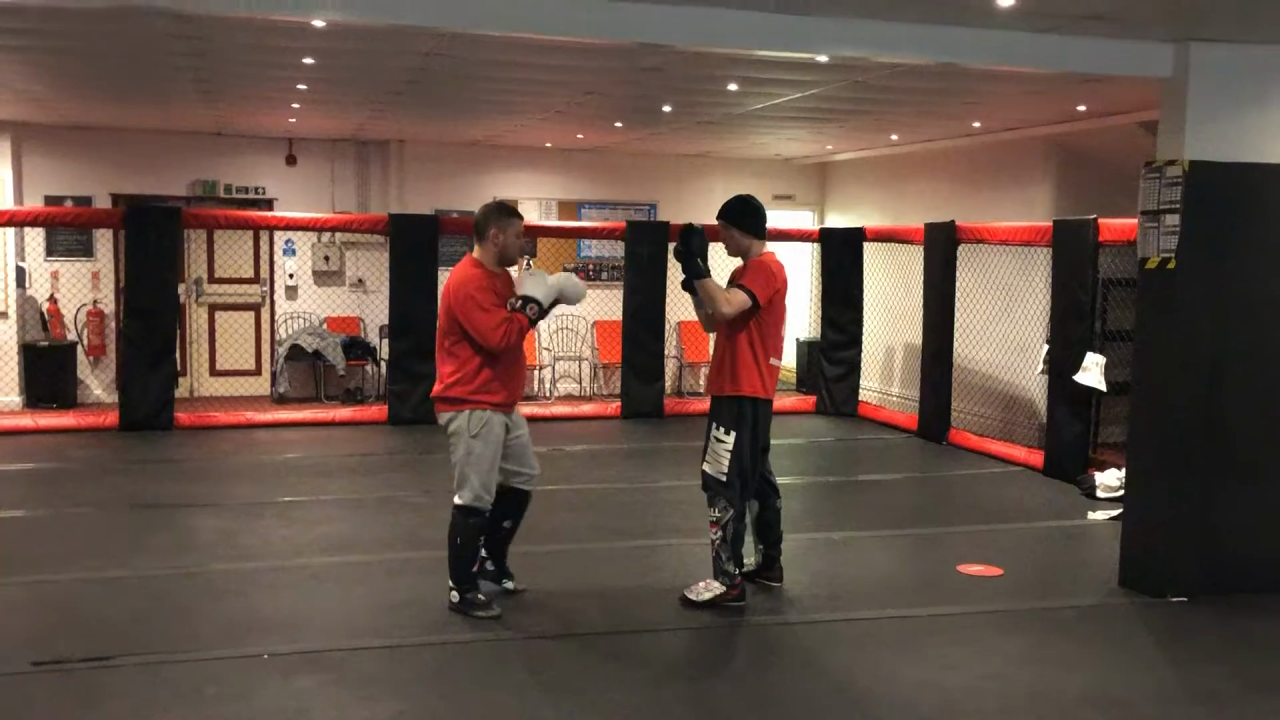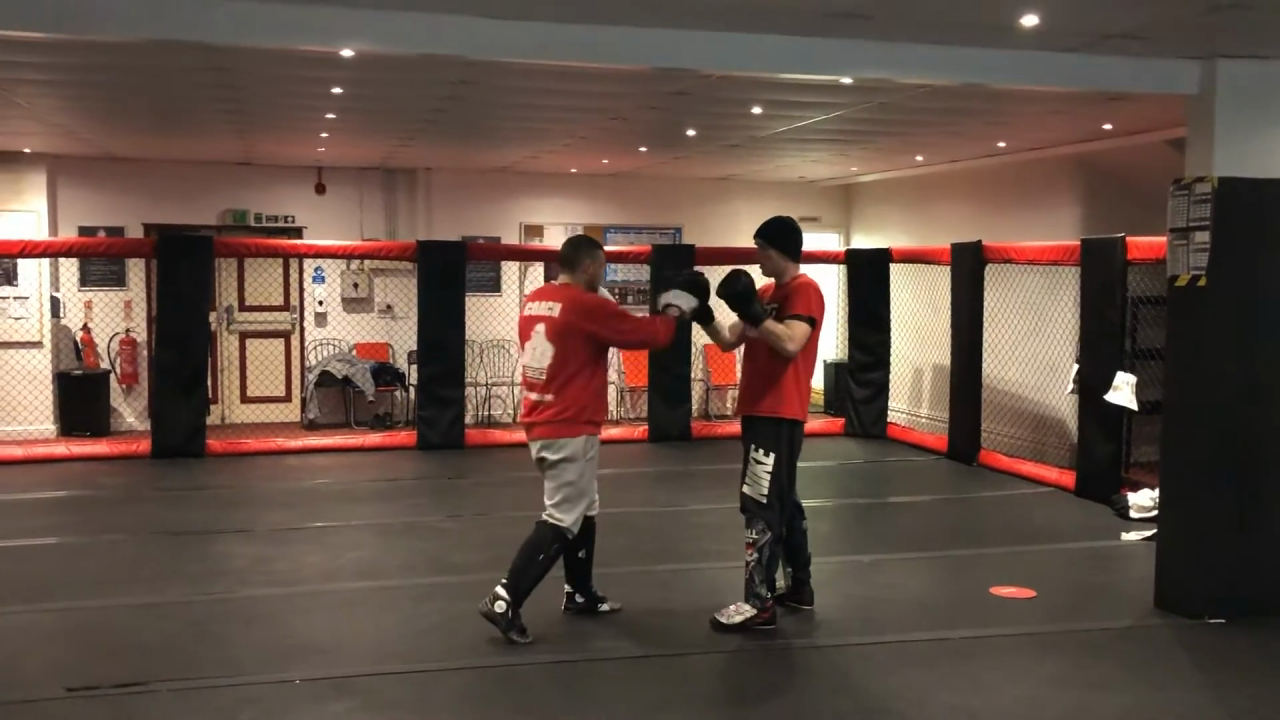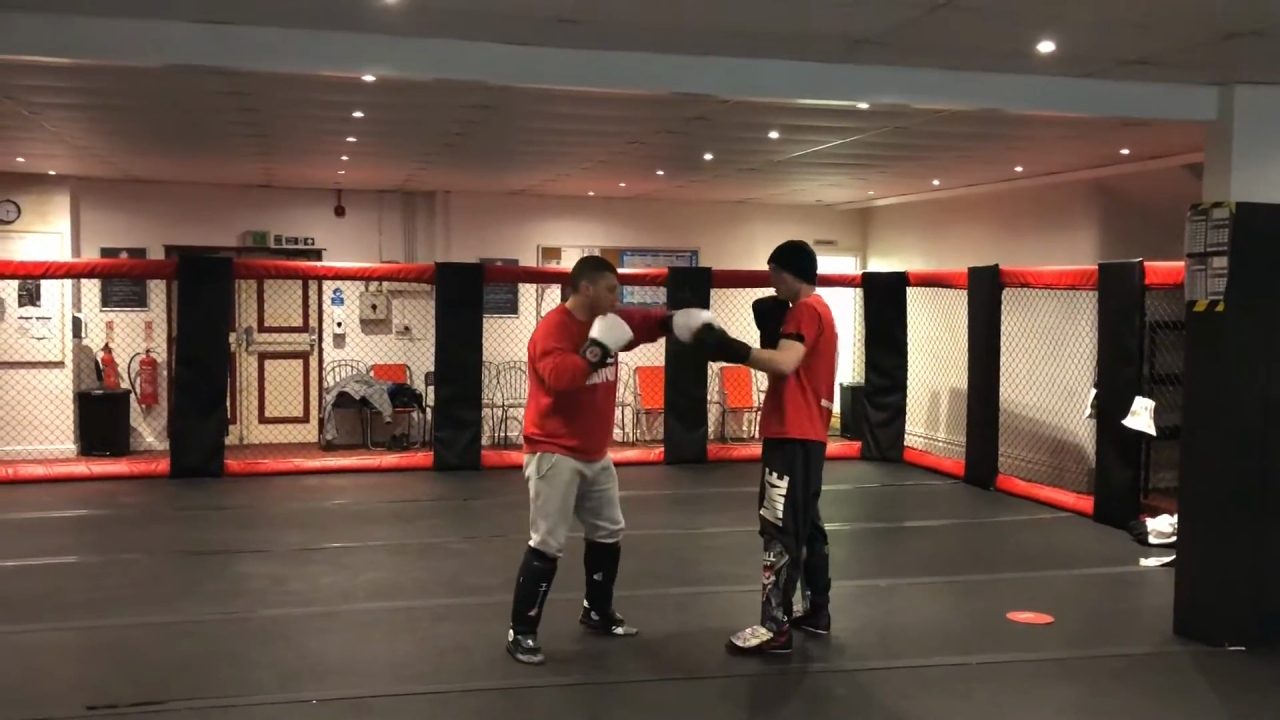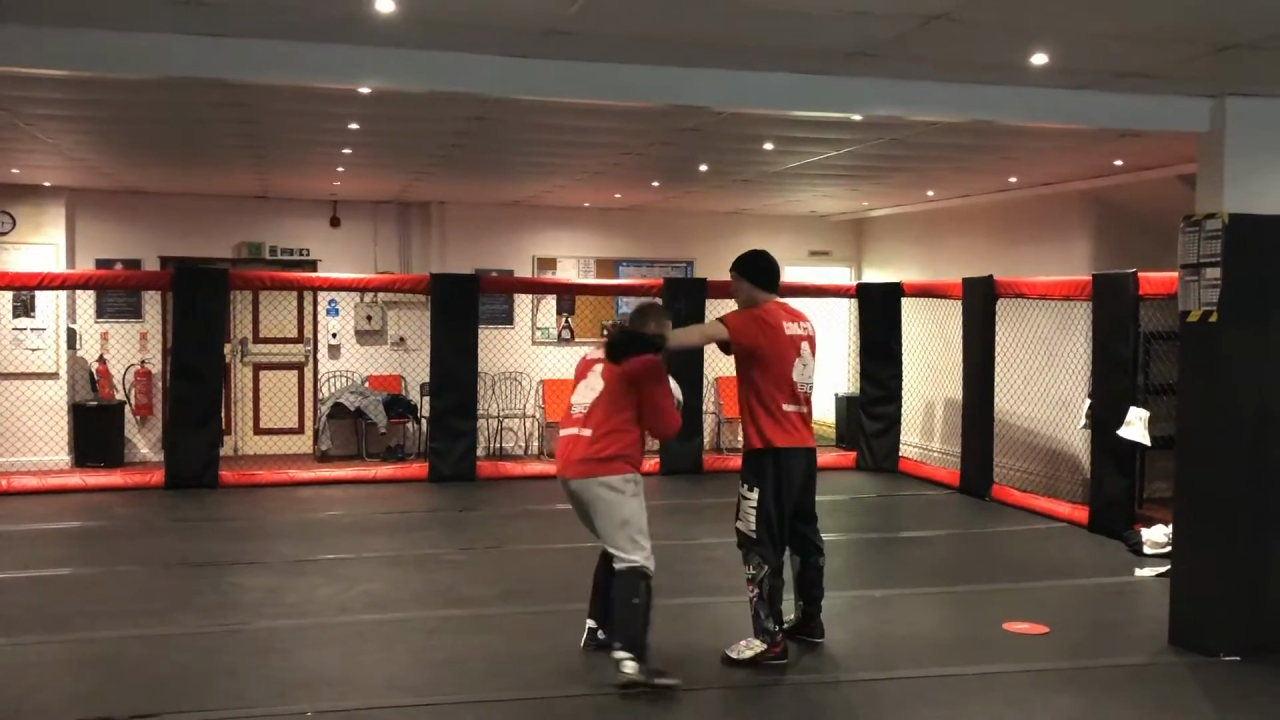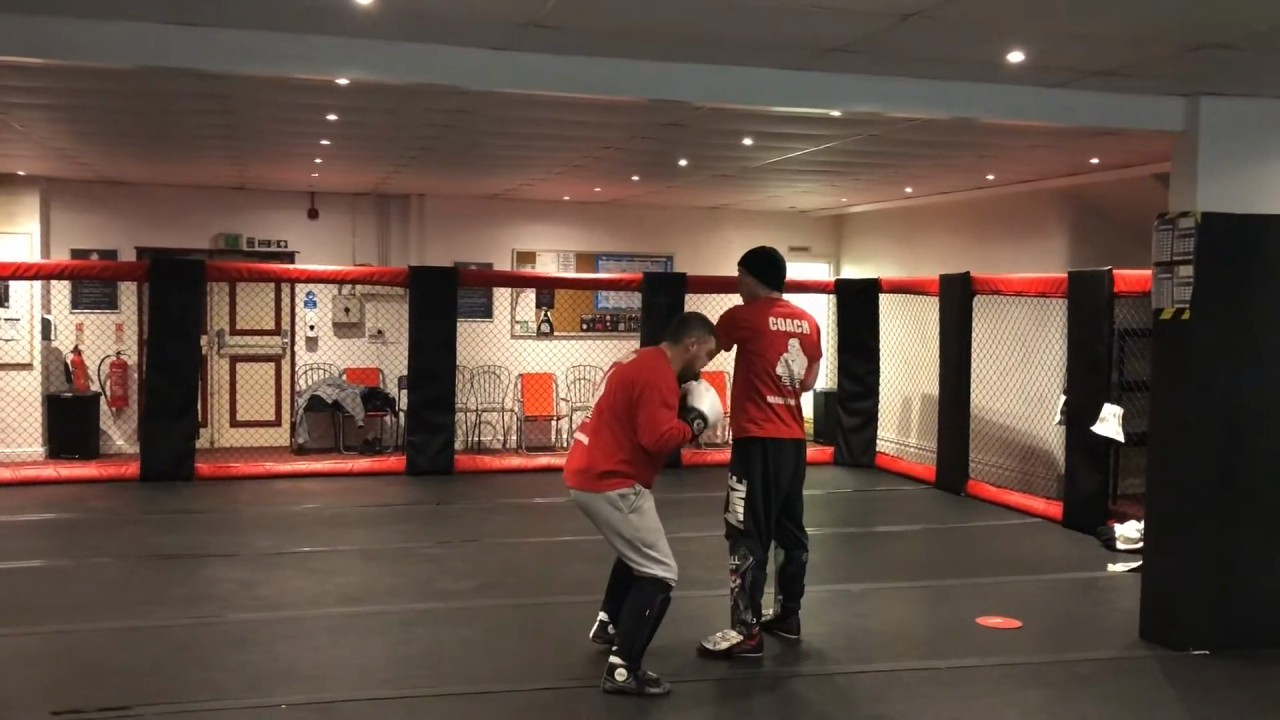
dt=1s
person 1, frame 1
left shoulder: (764, 268)
right shoulder: (746, 270)
left elbow: (725, 308)
right elbow: (712, 322)
left wrist: (696, 267)
right wrist: (694, 278)
left hip: (742, 394)
right hip: (747, 393)
left knee: (723, 482)
right knee: (756, 478)
left ankle: (729, 580)
right ankle: (769, 564)
person 1, frame 2
left shoulder: (804, 291)
right shoulder: (766, 293)
left elbow: (790, 344)
right elbow: (728, 342)
left wrist: (751, 309)
right wrist: (703, 314)
left hip: (779, 415)
right hip: (760, 411)
left knee: (761, 504)
right knee: (781, 500)
left ankle: (759, 603)
right ankle: (799, 587)
person 1, frame 3
left shoulder: (806, 309)
right shoulder: (810, 310)
left elbow: (786, 363)
right elbow: (781, 365)
left wrist: (732, 350)
right wrist: (766, 329)
left hip: (794, 436)
right hip: (804, 434)
left knee: (779, 527)
right knee: (805, 523)
left ankle: (775, 626)
right ankle: (816, 611)
person 1, frame 4
left shoulder: (756, 319)
right shoulder: (801, 321)
left elbow: (708, 332)
left hip: (771, 449)
right hip: (802, 445)
left knee: (758, 542)
right knee: (803, 534)
left ankle: (769, 640)
right ankle: (809, 620)
person 1, frame 5
left shoulder: (742, 317)
right shoulder: (807, 322)
left hip: (758, 440)
right hip: (794, 439)
left knee: (747, 534)
right knee: (790, 529)
left ankle: (746, 630)
right ankle: (788, 615)
person 2, frame 1
left shoulder: (499, 276)
right shoulder: (467, 282)
left elbow: (512, 317)
right elbow: (498, 337)
left wrist: (548, 296)
right wrist: (531, 302)
left hip: (502, 404)
right hip: (473, 407)
left knee: (522, 476)
right knee: (474, 499)
left ankle: (491, 560)
right ankle: (462, 590)
person 2, frame 2
left shoulder: (533, 302)
right shoulder: (587, 306)
right elbow: (650, 334)
right wrist: (674, 310)
left hip: (543, 425)
right hip: (572, 431)
left knee: (582, 512)
right knee: (561, 521)
left ankle: (579, 594)
right ankle: (505, 600)
person 2, frame 3
left shoulder: (606, 320)
right shoulder: (552, 328)
left elbow: (642, 323)
right elbow: (559, 378)
left wrist: (676, 321)
right wrist: (600, 347)
left hip: (595, 454)
right hip: (554, 454)
left knee: (607, 534)
right knee: (546, 545)
left ankle: (598, 613)
right ankle: (520, 631)
person 2, frame 4
left shoulder: (595, 357)
right shoulder: (649, 362)
right elbow: (665, 427)
right wrist: (673, 404)
left hip: (571, 467)
right hip: (609, 474)
left knee: (616, 547)
right knee: (636, 561)
left ankle: (600, 629)
right ankle: (632, 659)
person 2, frame 5
left shoulder: (639, 361)
right shoulder: (658, 374)
right elbow: (659, 438)
left wrist: (683, 407)
right wrist: (696, 421)
left hip: (586, 473)
right hip: (610, 483)
left knee: (636, 552)
right knee: (659, 573)
left ankle: (608, 623)
right ankle: (622, 669)
